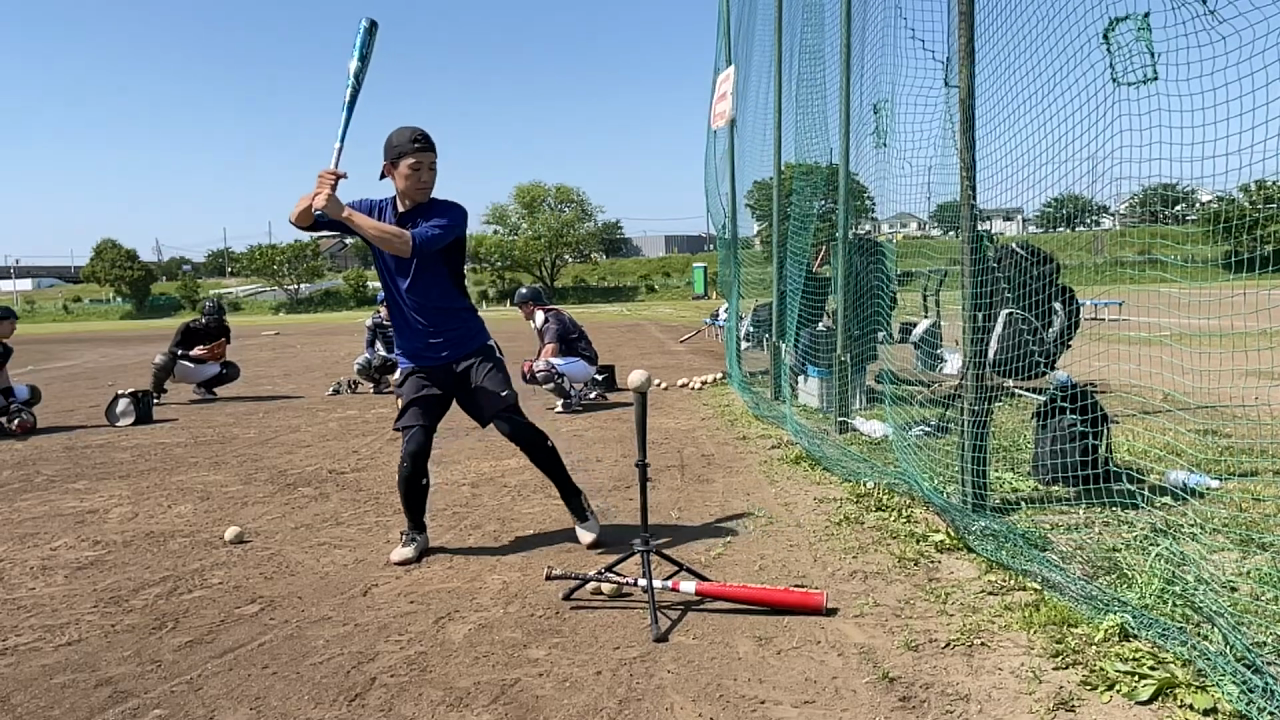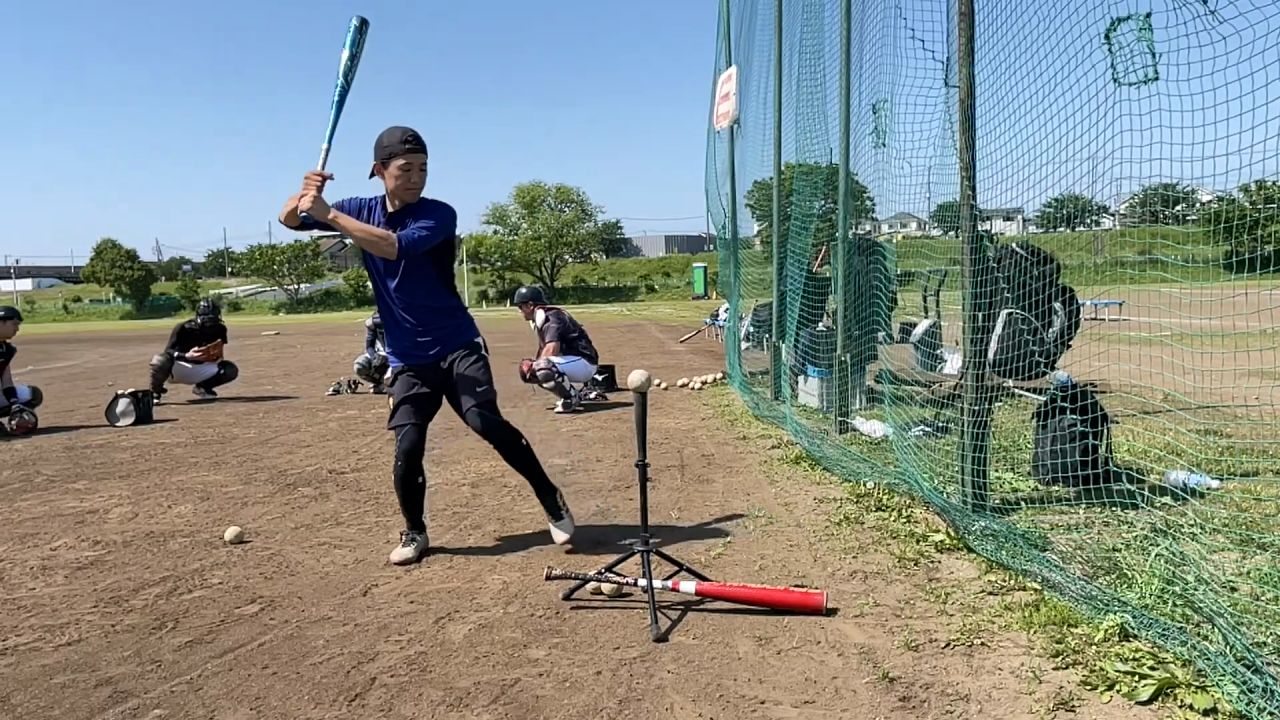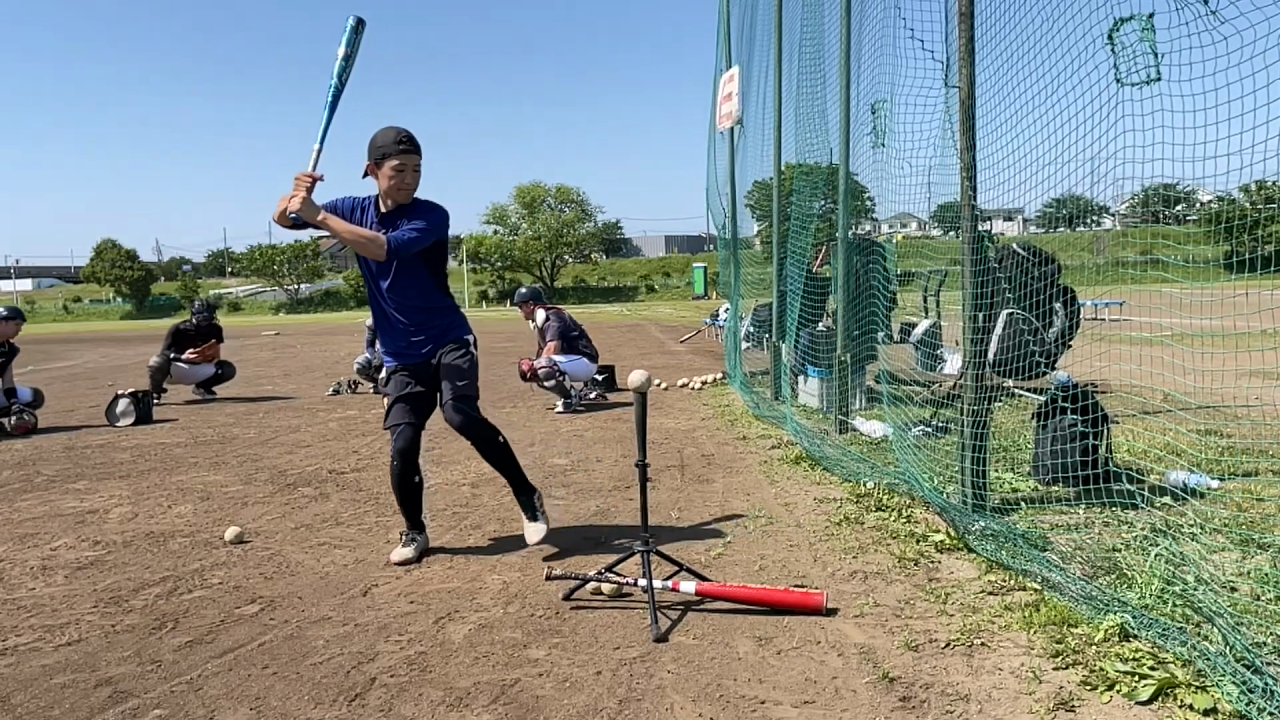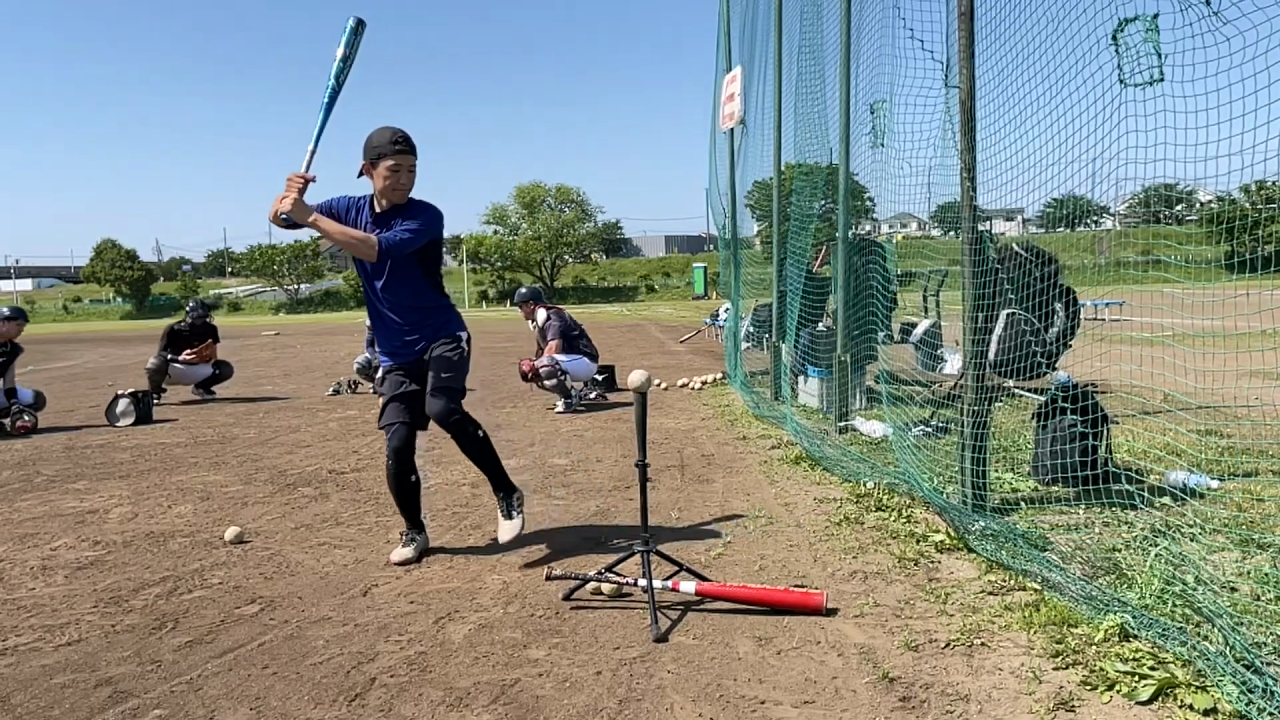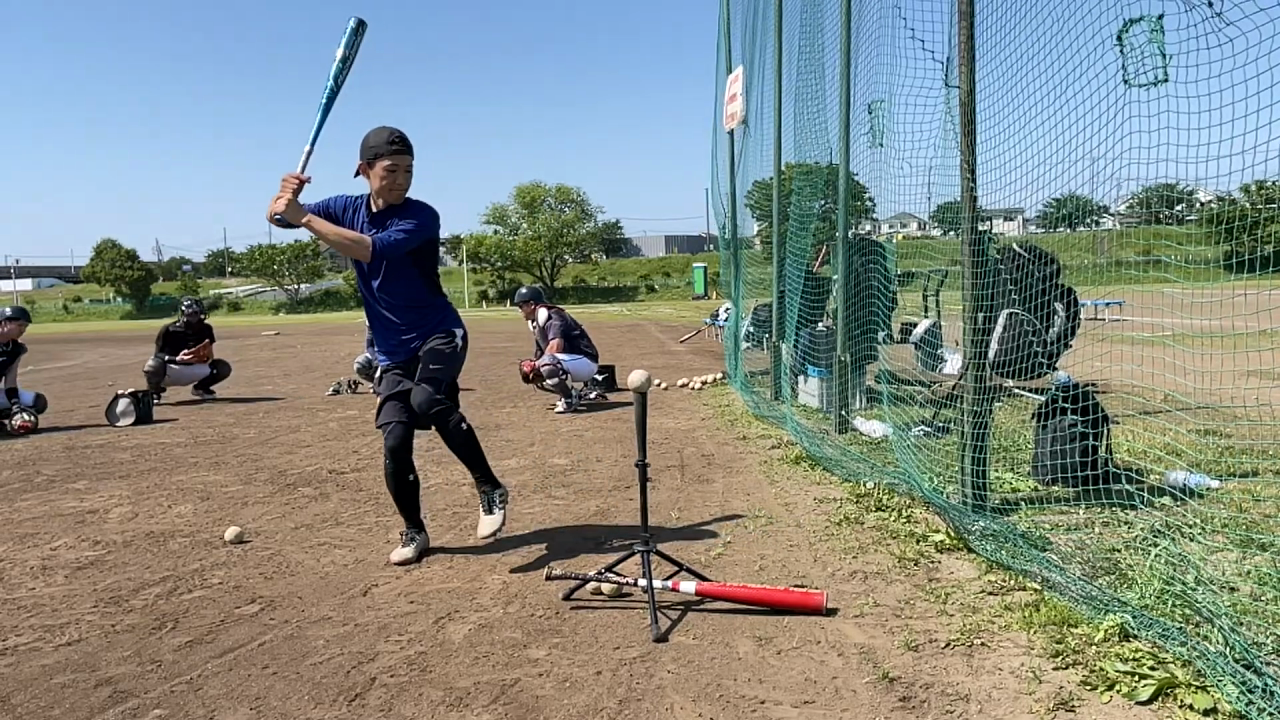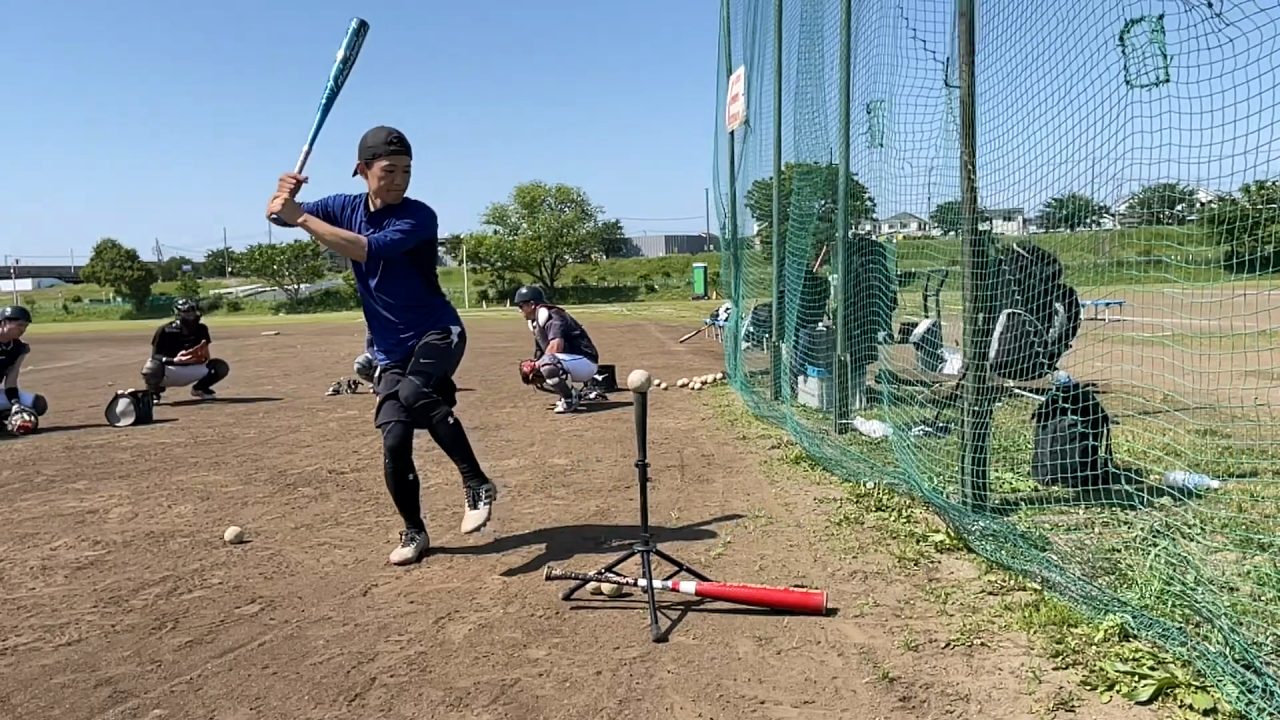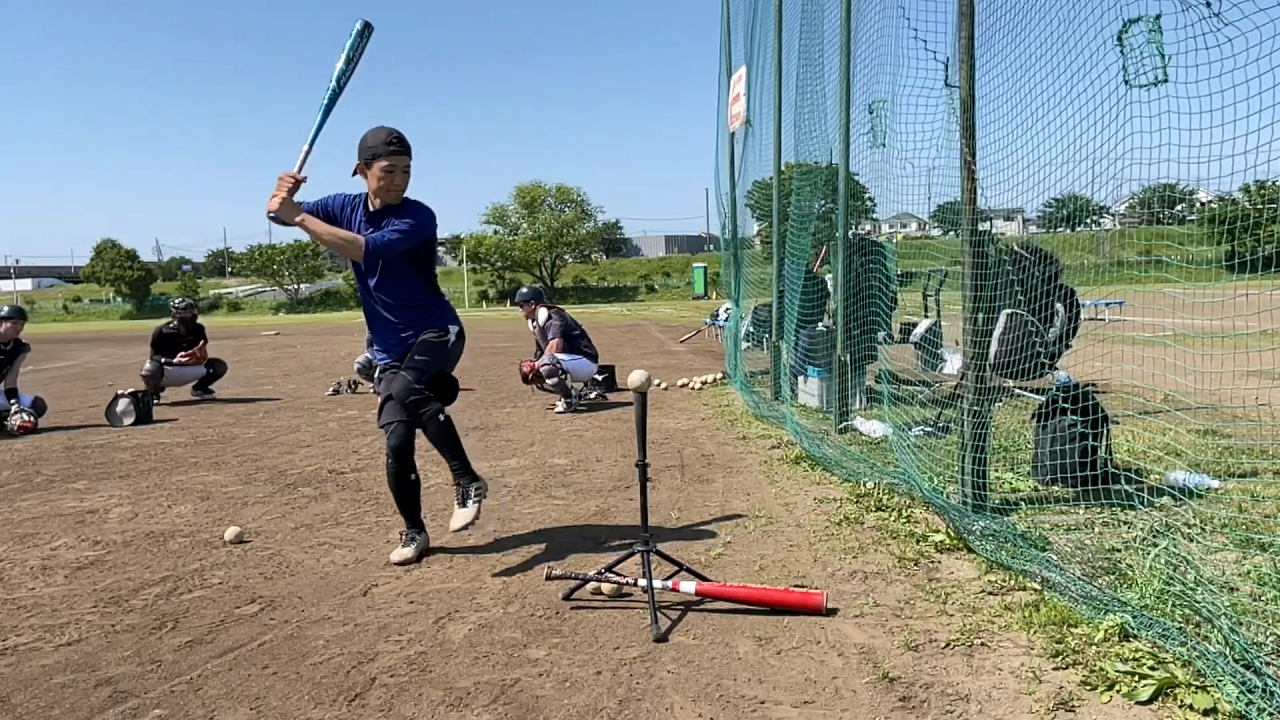
dt=0.4s
person 1, frame 1
left shoulder: (450, 214)
right shoulder: (373, 211)
left elbow: (407, 245)
right elbow: (301, 220)
left wrist: (343, 212)
right wrist: (319, 190)
left hip: (470, 348)
right hip: (416, 360)
left knee: (512, 424)
right knee: (414, 449)
left ankle: (575, 502)
right ankle: (415, 532)
person 1, frame 2
left shoulder: (439, 215)
right shoulder: (362, 210)
left elbow: (394, 246)
right elbow: (290, 219)
left wrist: (329, 215)
right wrist: (306, 193)
left hip: (457, 345)
right hip: (407, 358)
left knee: (485, 421)
right knee: (407, 447)
left ankle: (550, 498)
right ankle: (414, 531)
person 1, frame 3
left shoulder: (432, 216)
right shoulder: (355, 209)
left elbow: (383, 248)
right elbow: (283, 219)
left wrist: (319, 216)
right wrist: (297, 192)
left hip: (449, 341)
right hip: (400, 355)
left knee: (462, 416)
right knee: (403, 446)
left ankle: (527, 497)
right ankle: (414, 531)
person 1, frame 4
left shoulder: (426, 217)
right shoulder: (349, 209)
left elbow: (376, 249)
right elbow: (279, 218)
left wrist: (311, 217)
right wrist: (289, 195)
left hip: (443, 338)
right hip: (395, 355)
left knee: (442, 408)
right knee: (398, 445)
left ankle: (506, 494)
right ankle: (414, 531)
person 1, frame 5
left shoulder: (421, 216)
right shoulder: (347, 208)
left elbow: (371, 249)
right elbow: (277, 217)
left wrist: (305, 218)
right wrist: (285, 196)
left hip: (440, 335)
right hip: (392, 353)
left knee: (426, 398)
right knee: (395, 444)
left ankle: (489, 489)
right ankle: (414, 531)
person 1, frame 6
left shoulder: (419, 216)
right shoulder: (345, 207)
left elbow: (367, 249)
right elbow: (276, 215)
left wrist: (302, 218)
right wrist: (282, 197)
left hip: (438, 332)
right hip: (391, 351)
left knee: (415, 392)
right knee: (395, 443)
left ankle: (477, 484)
right ankle: (413, 531)
person 1, frame 7
left shoulder: (418, 216)
right shoulder: (345, 207)
left elbow: (365, 249)
right elbow: (275, 213)
left wrist: (299, 217)
right wrist: (282, 195)
left hip: (437, 332)
right hip: (390, 351)
left knee: (408, 388)
right knee: (397, 442)
left ankle: (467, 482)
right ankle: (414, 531)
